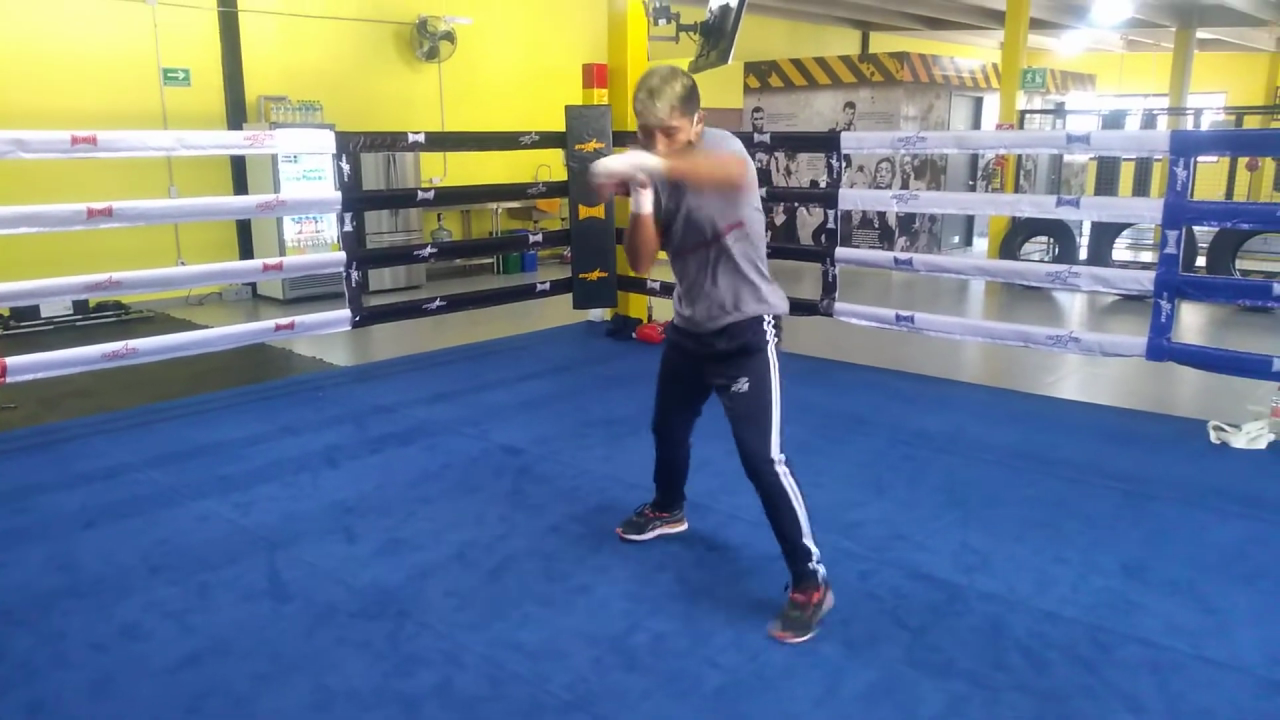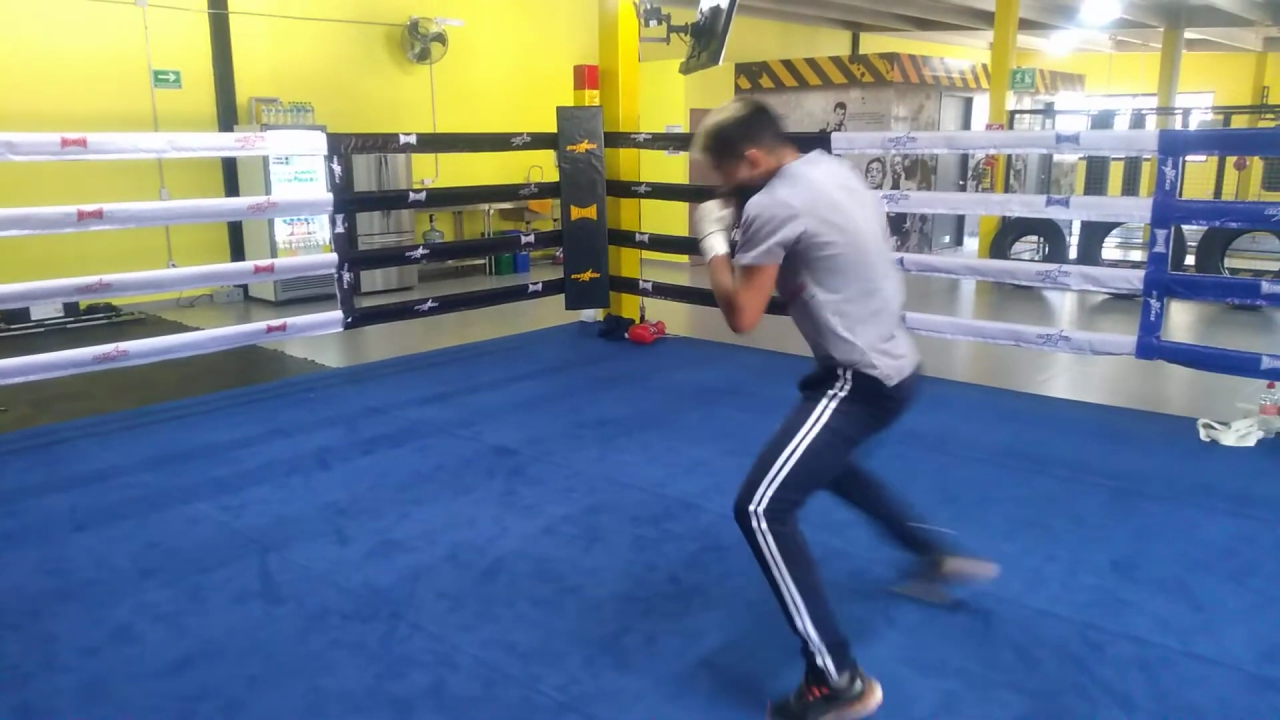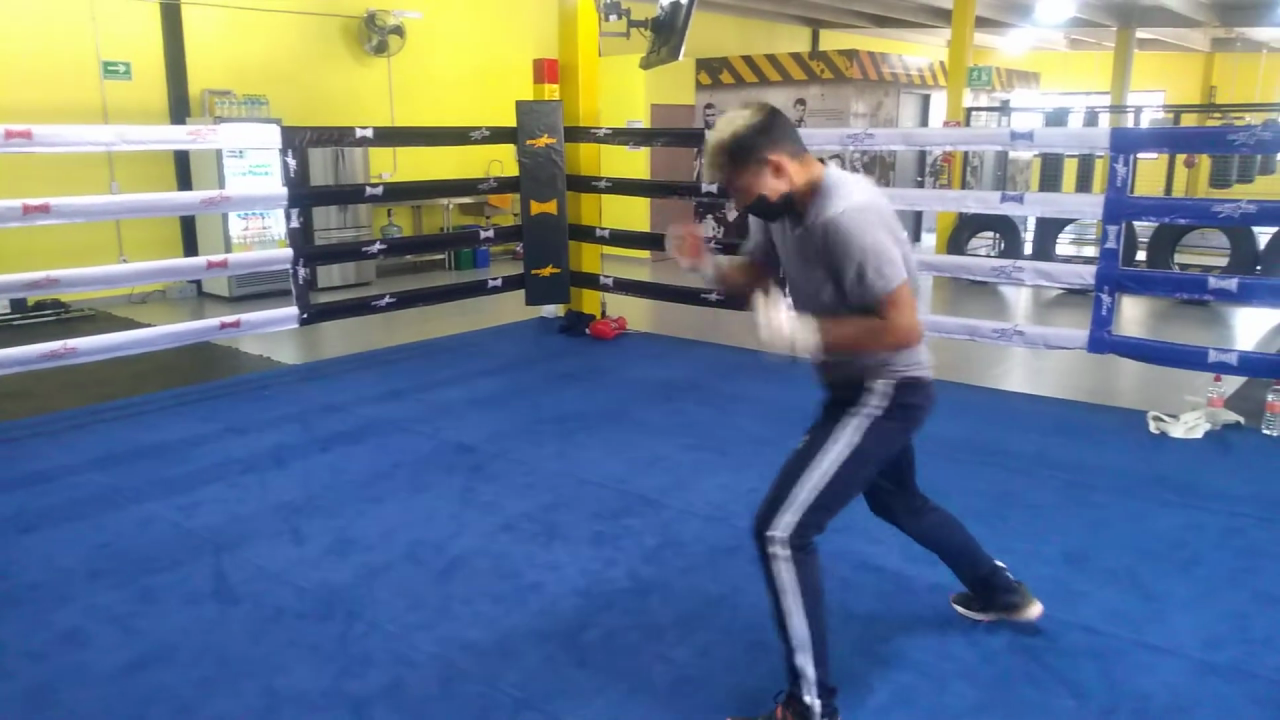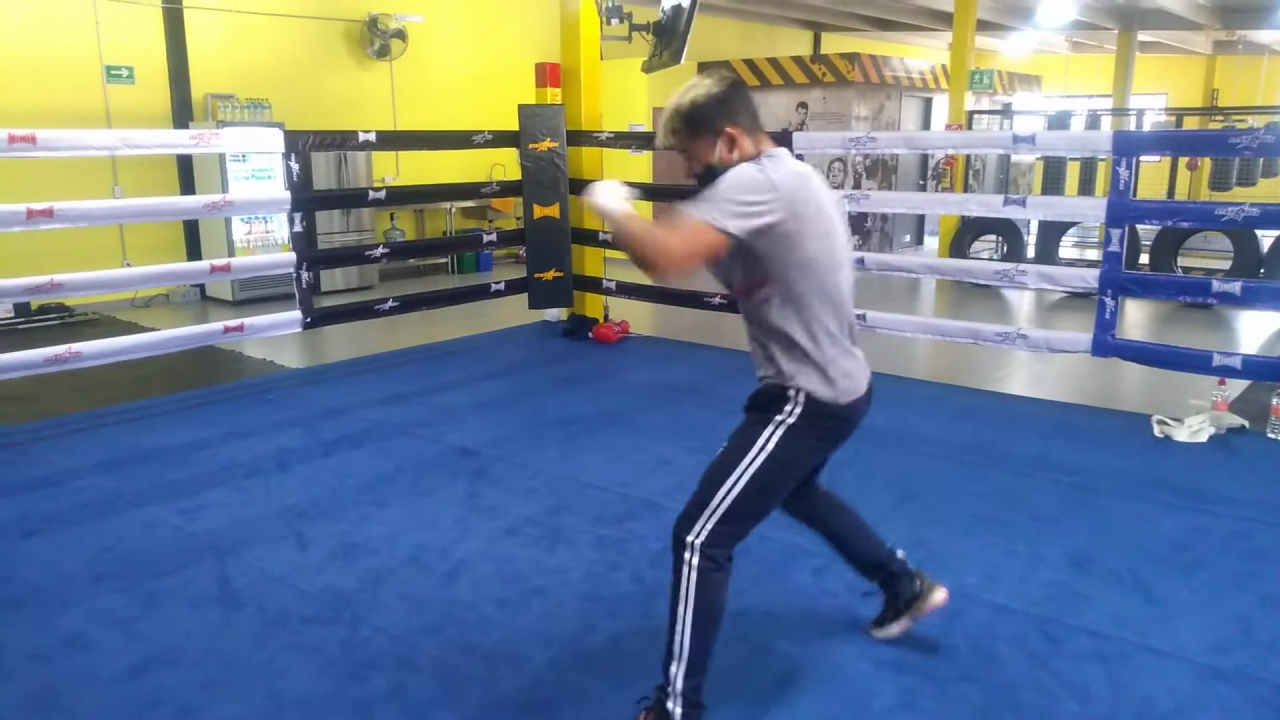
dt=0.5s
person 1, frame 1
left shoulder: (719, 149)
right shoulder: (645, 167)
left elbow: (732, 171)
right elbow: (641, 257)
left wrist: (631, 162)
right wrist: (638, 191)
left hip: (748, 325)
right hip: (692, 326)
left knee: (759, 452)
right knee: (669, 427)
left ankle: (811, 583)
right ankle: (669, 508)
person 1, frame 2
left shoulder: (773, 204)
right shoulder: (829, 169)
left elbow: (743, 318)
left wrist: (715, 248)
right wrist: (742, 234)
left hip: (860, 379)
right hip: (885, 362)
left knee: (760, 509)
right knee: (838, 469)
right ankle: (936, 560)
person 1, frame 3
left shoulder: (848, 215)
right shoulder: (798, 203)
left elbow: (901, 328)
right elbow: (751, 277)
left wrist: (802, 333)
right wrist: (705, 265)
left hip: (881, 393)
right hip: (891, 388)
left knee: (780, 533)
right knee: (897, 498)
right ankle: (1002, 590)
person 1, frame 4
left shoulder: (755, 182)
right shoulder: (791, 176)
left elbow: (664, 256)
left wrist: (612, 205)
right wrist: (694, 228)
left hip: (807, 400)
right hip: (841, 388)
left knee: (699, 540)
right knee: (796, 491)
right ankle: (906, 586)
